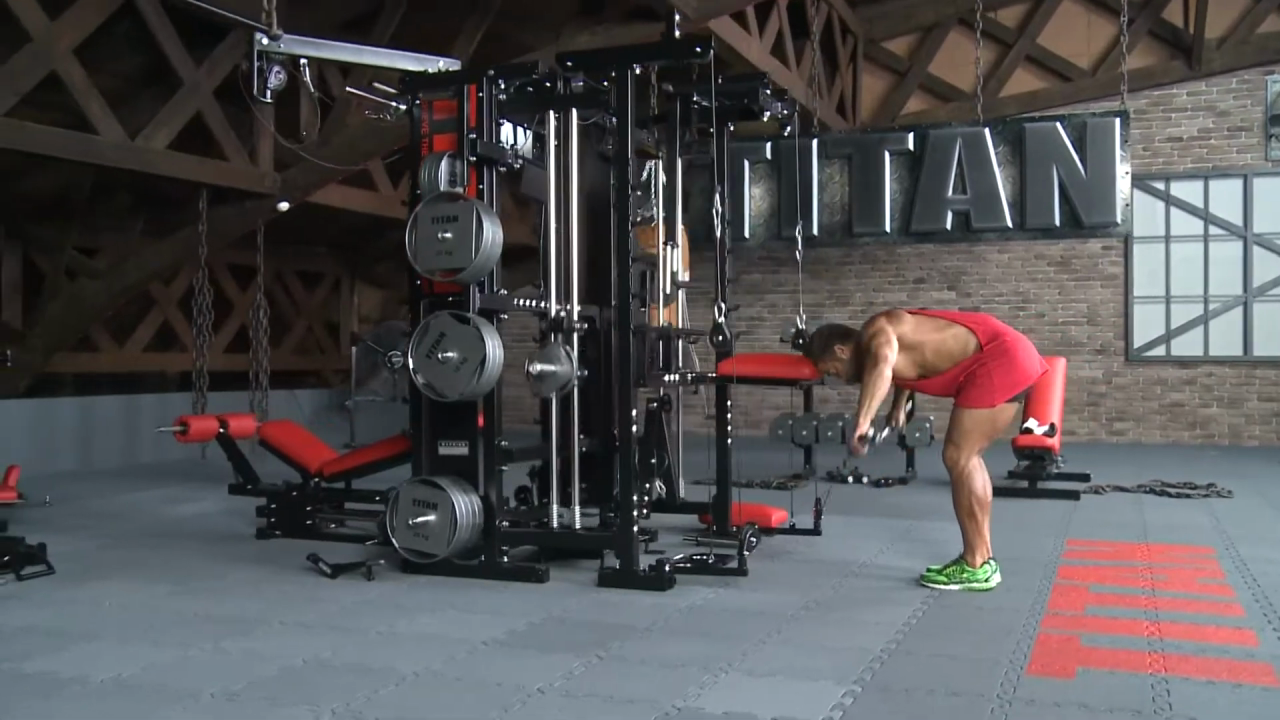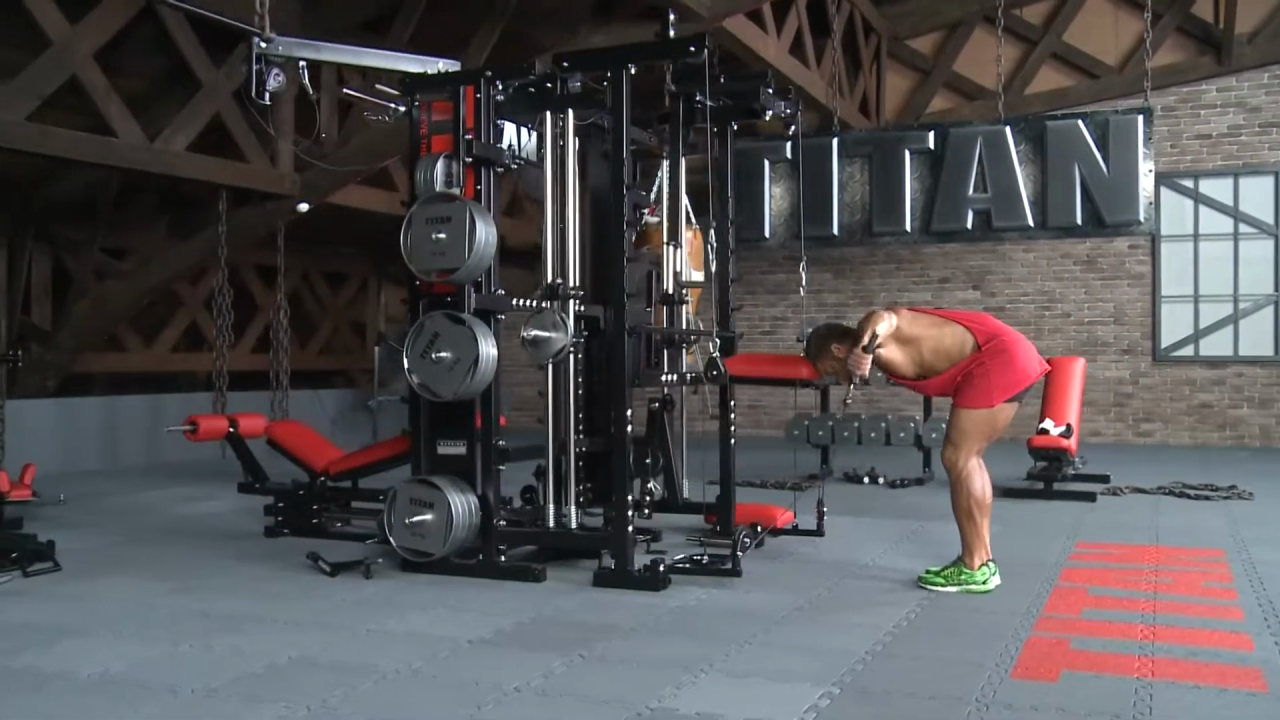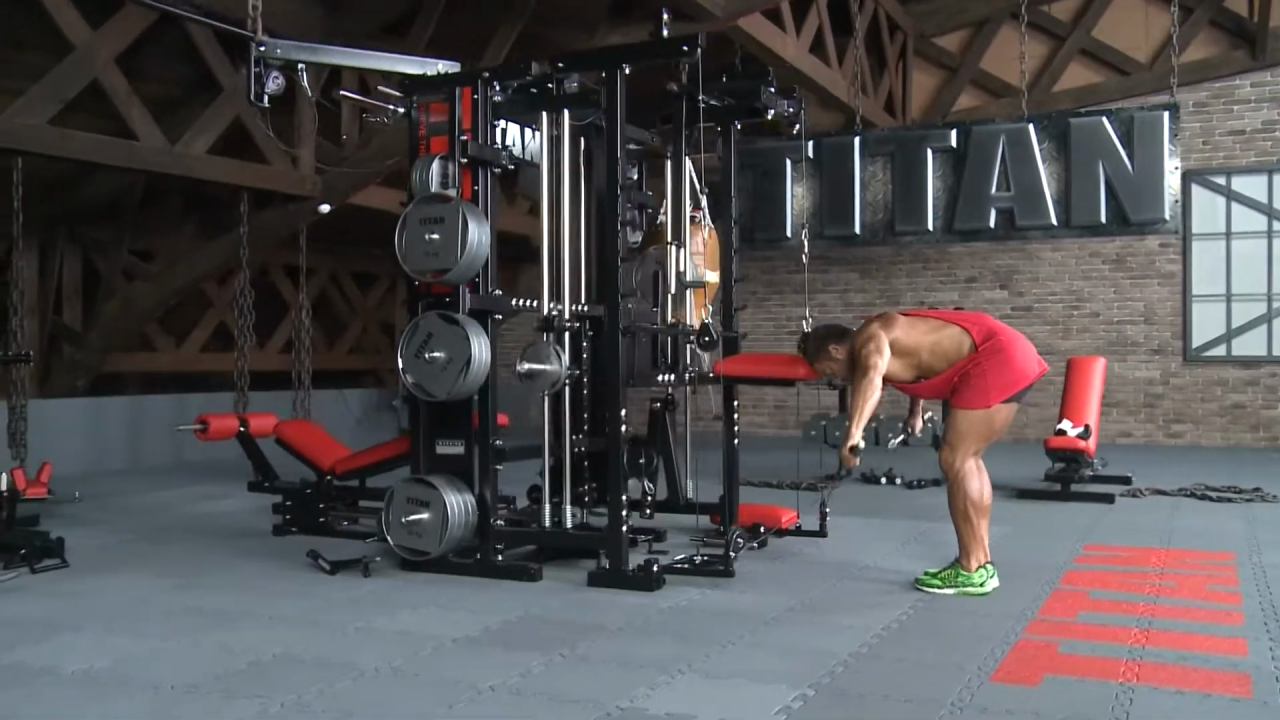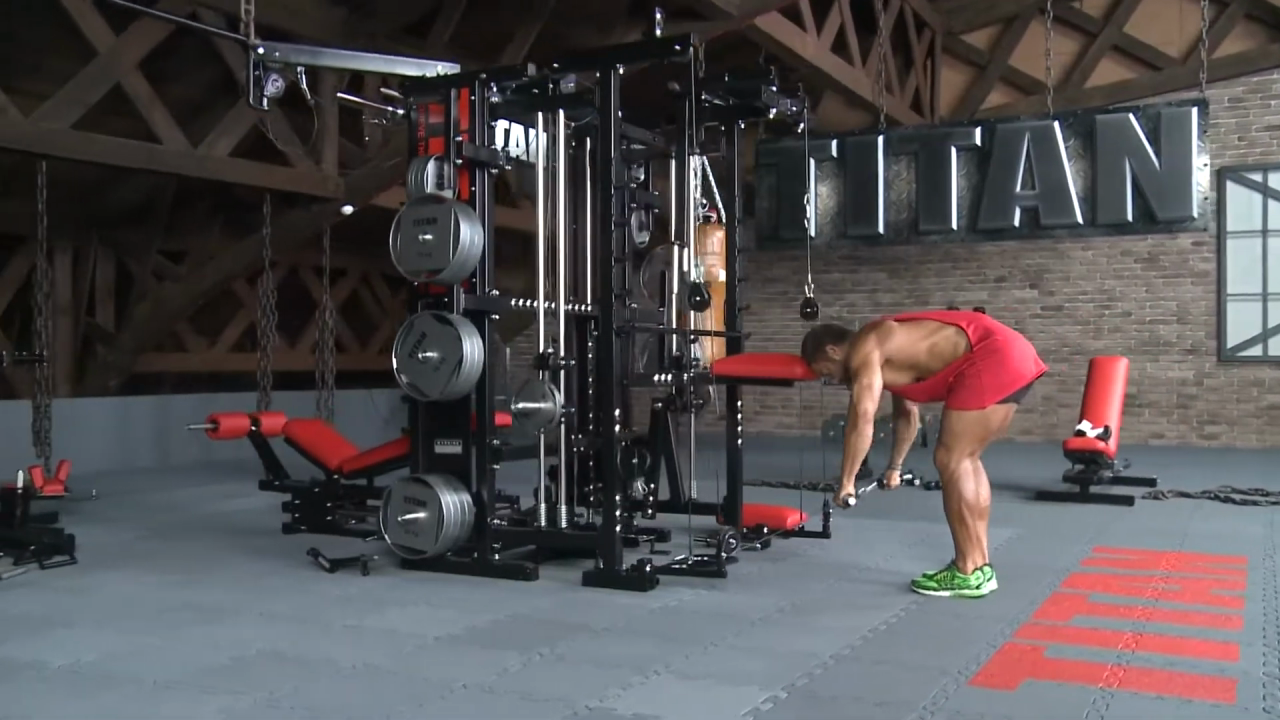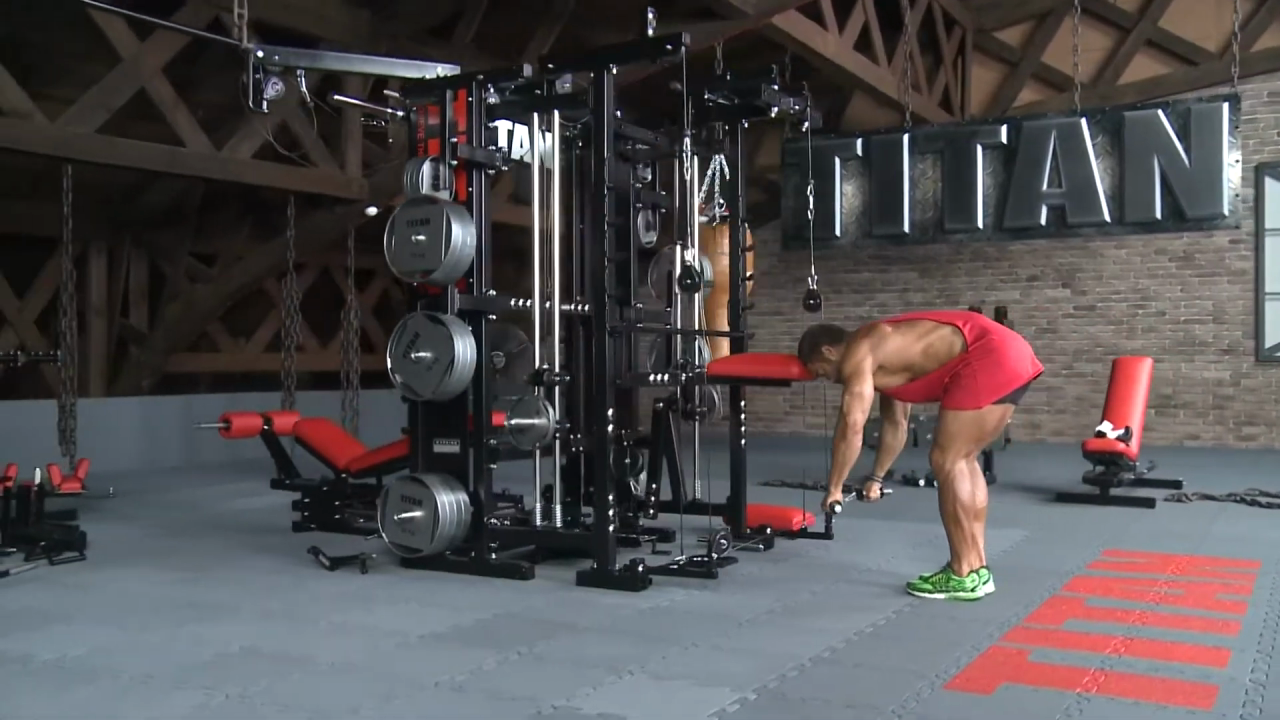
dt=0.4s
person 1, frame 1
left shoulder: (873, 334)
right shoulder: (884, 346)
left elbow: (883, 360)
right elbow: (897, 368)
left wrist: (862, 424)
right wrist: (898, 409)
left hip: (999, 360)
right hip: (1009, 355)
left knee: (959, 458)
right knee: (967, 457)
left ankle: (977, 568)
right ankle: (982, 559)
person 1, frame 2
left shoulder: (867, 333)
left elbow: (883, 319)
left wrist: (864, 347)
left hip: (997, 359)
right hip: (1008, 353)
left knee: (958, 459)
right knee: (967, 458)
left ankle: (974, 569)
right ankle: (982, 562)
person 1, frame 3
left shoulder: (866, 338)
right shoulder: (884, 337)
left elbow: (873, 369)
right elbow: (920, 356)
left wrist: (853, 434)
right wrist: (915, 414)
left hip: (995, 359)
right hip: (1009, 352)
left knee: (955, 460)
right knee: (966, 459)
left ankle: (971, 571)
right ankle: (982, 564)
person 1, frame 4
left shoulder: (864, 350)
right shoulder: (884, 351)
left elbow: (862, 416)
right elbow: (907, 413)
left wrist: (847, 482)
right wrist: (895, 466)
left hip: (992, 360)
right hip: (1009, 353)
left knee: (951, 461)
right knee: (965, 459)
left ankle: (968, 574)
right ankle: (979, 567)
person 1, frame 5
left shoulder: (858, 353)
right shoulder: (882, 353)
left elbow: (852, 426)
right elbow: (896, 423)
left wrist: (834, 488)
right wrist: (876, 478)
left hip: (989, 359)
right hip: (1007, 352)
left knee: (947, 462)
right knee: (961, 461)
left ankle: (964, 576)
right ankle: (976, 568)
